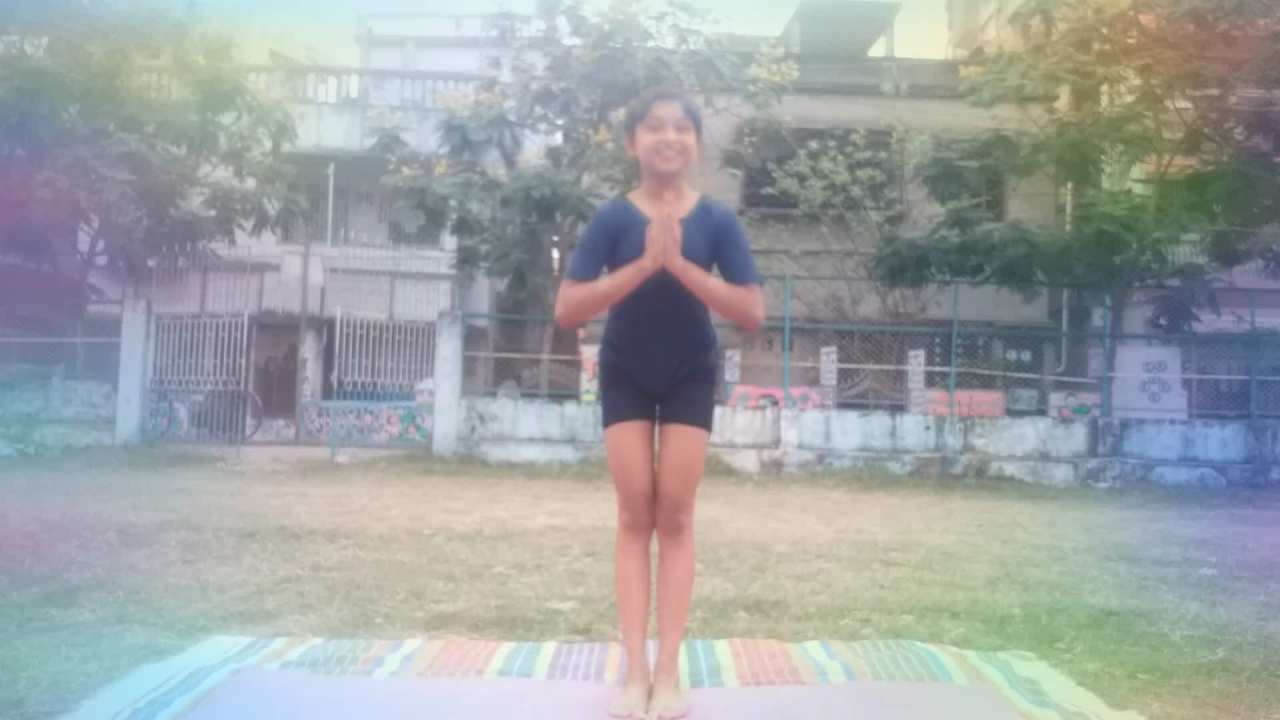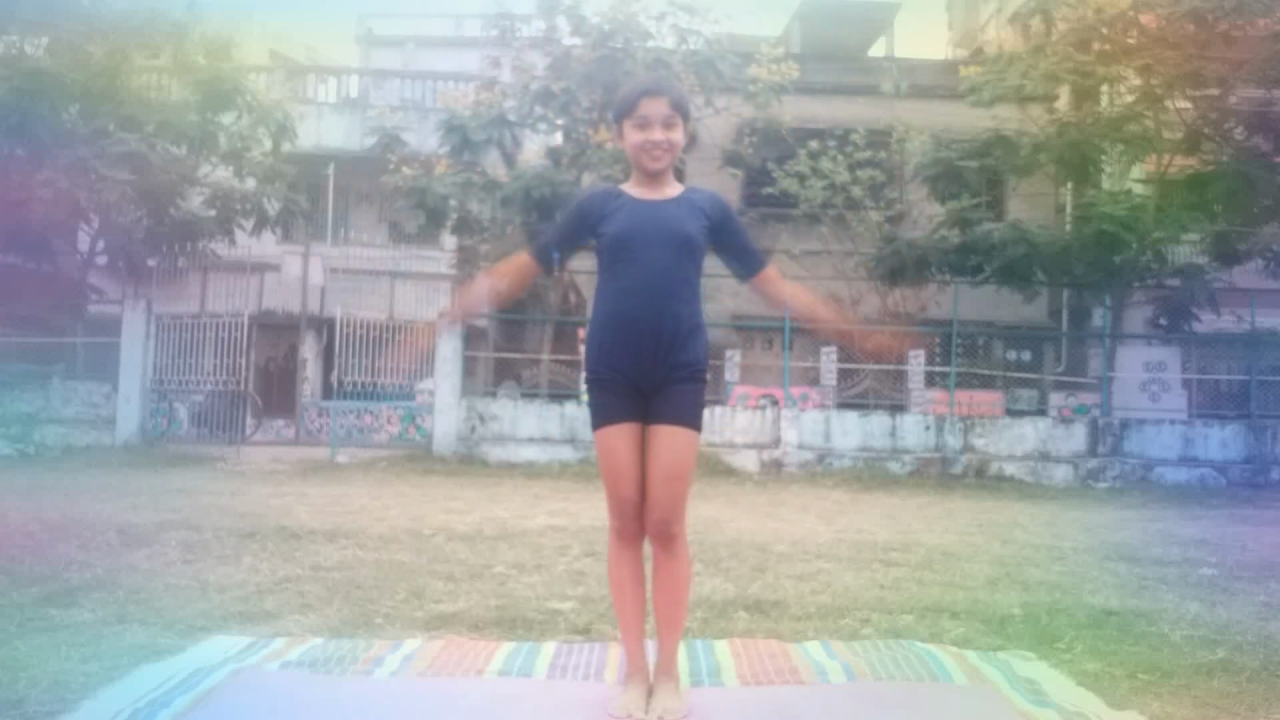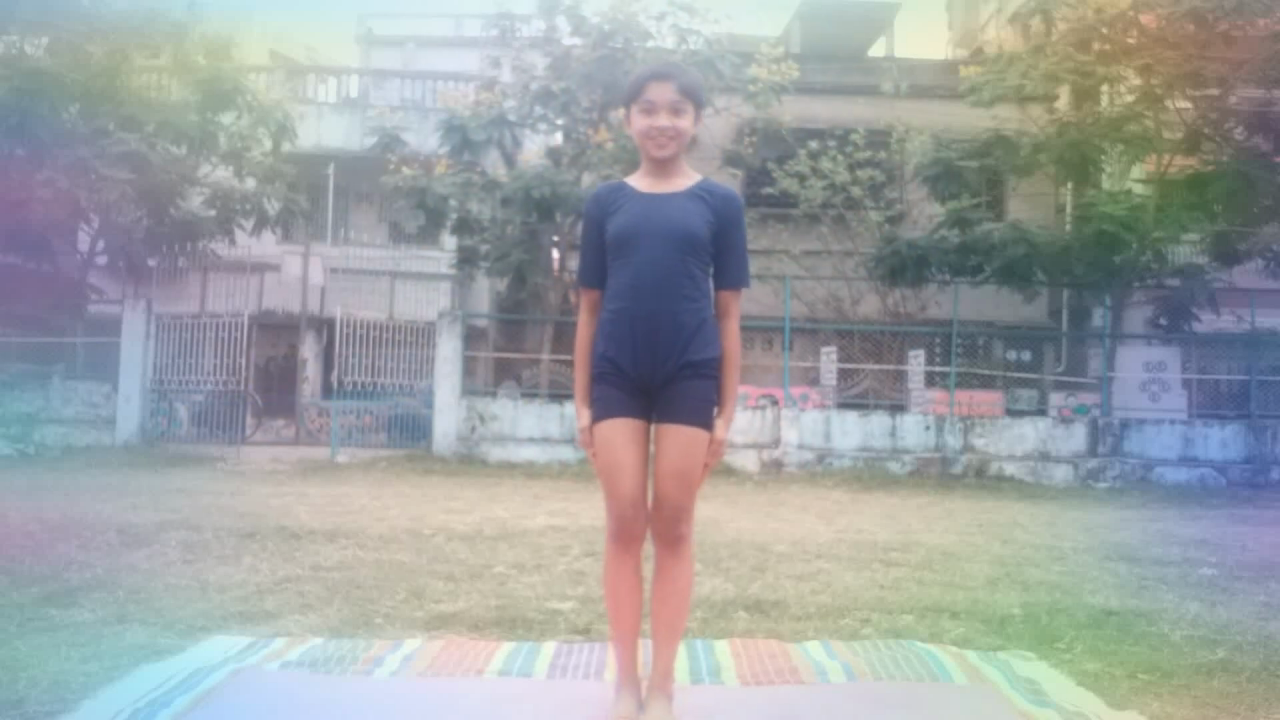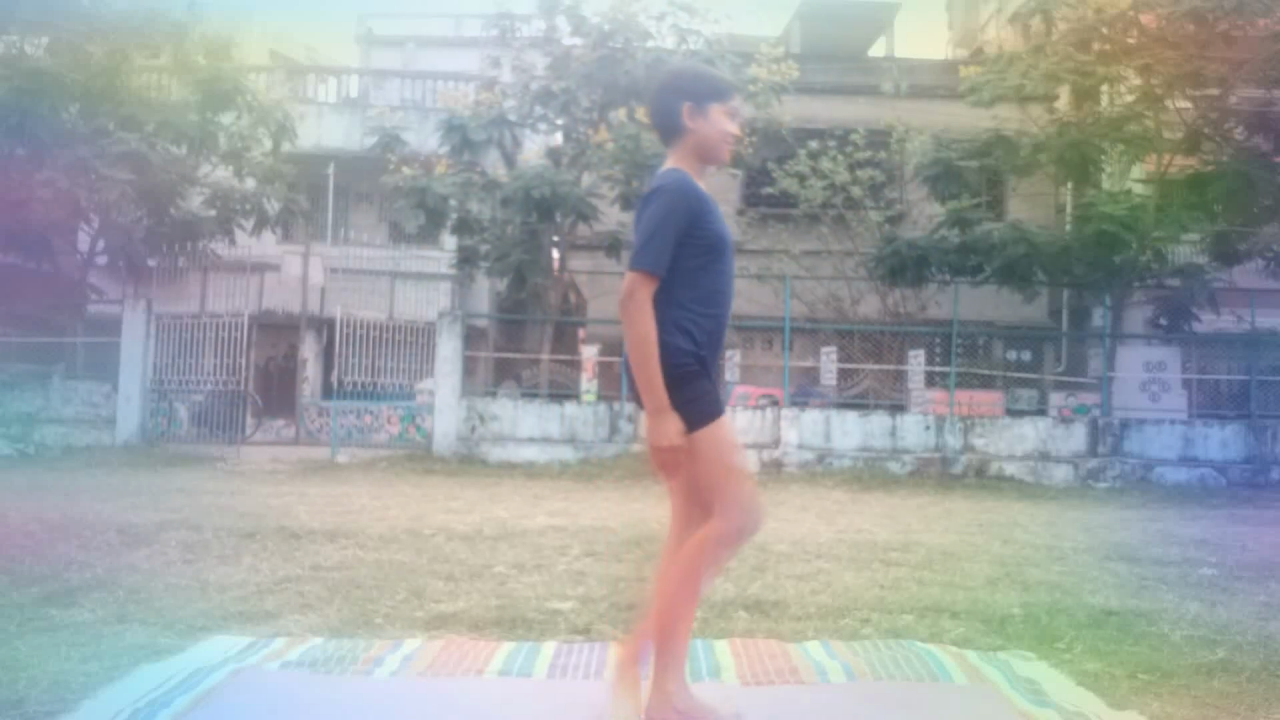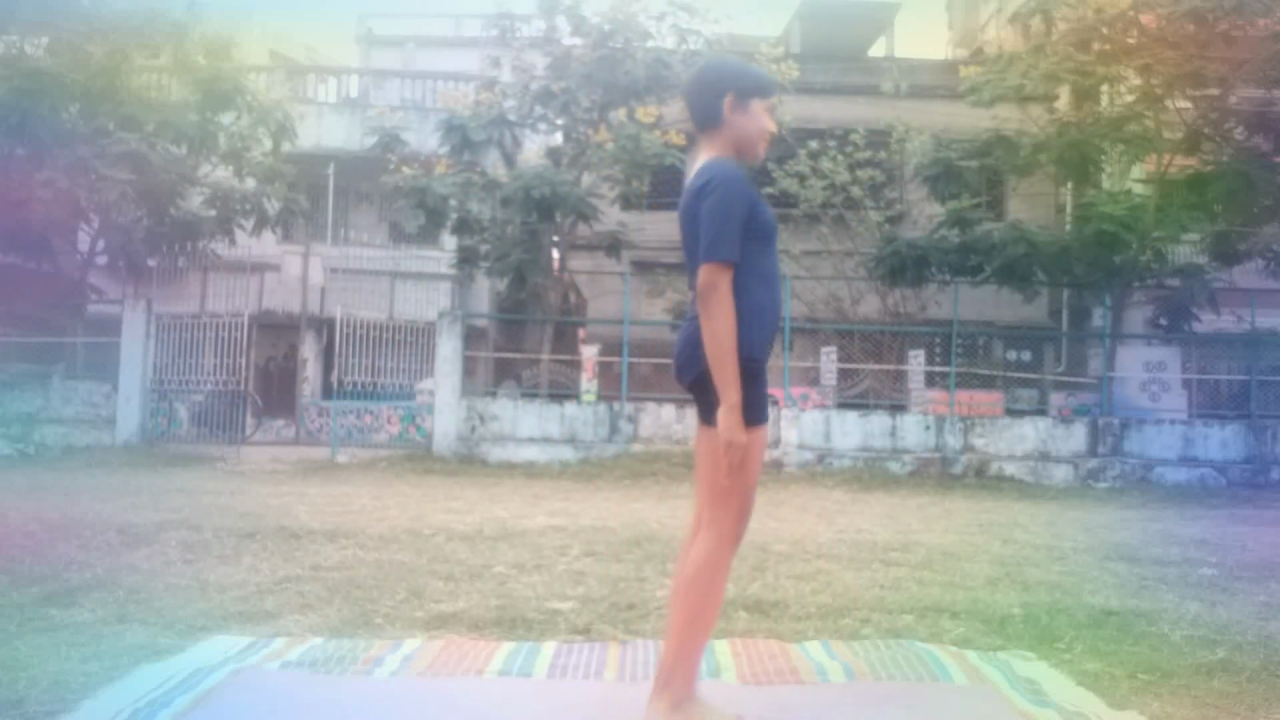
dt=1s
person 1, frame 1
left shoulder: (717, 219)
right shoulder: (613, 217)
left elbow: (753, 312)
right elbow: (566, 309)
left wrist: (680, 262)
right wrist: (645, 262)
left hip: (690, 379)
right hip: (626, 378)
left knee: (674, 516)
right knee: (633, 515)
person 1, frame 2
left shoulder: (707, 208)
right shoulder: (598, 205)
left elbow: (768, 280)
right elbow: (527, 265)
left wrist: (842, 324)
right wrist: (453, 311)
left hip: (680, 375)
right hip: (612, 375)
left knee: (667, 525)
right knee: (625, 523)
person 1, frame 3
left shoulder: (719, 202)
right shoulder: (606, 201)
left elbow: (728, 312)
right elbow: (590, 307)
left wrist: (727, 410)
right wrist: (581, 400)
left hip: (689, 376)
right hip: (617, 376)
left knee: (673, 529)
right knee: (624, 526)
person 1, frame 4
left shoulder: (690, 195)
right shoulder: (674, 191)
right elbow: (636, 299)
right wrist: (658, 410)
left hip: (695, 375)
right hip: (674, 373)
left knee: (698, 524)
right knee: (737, 512)
right ankle: (637, 656)
person 1, frame 5
left shoulder: (706, 179)
right shoulder: (728, 178)
right elbow: (713, 288)
right wrist: (731, 398)
left hip: (719, 364)
right hip: (730, 365)
left knee: (710, 526)
right knee: (724, 527)
